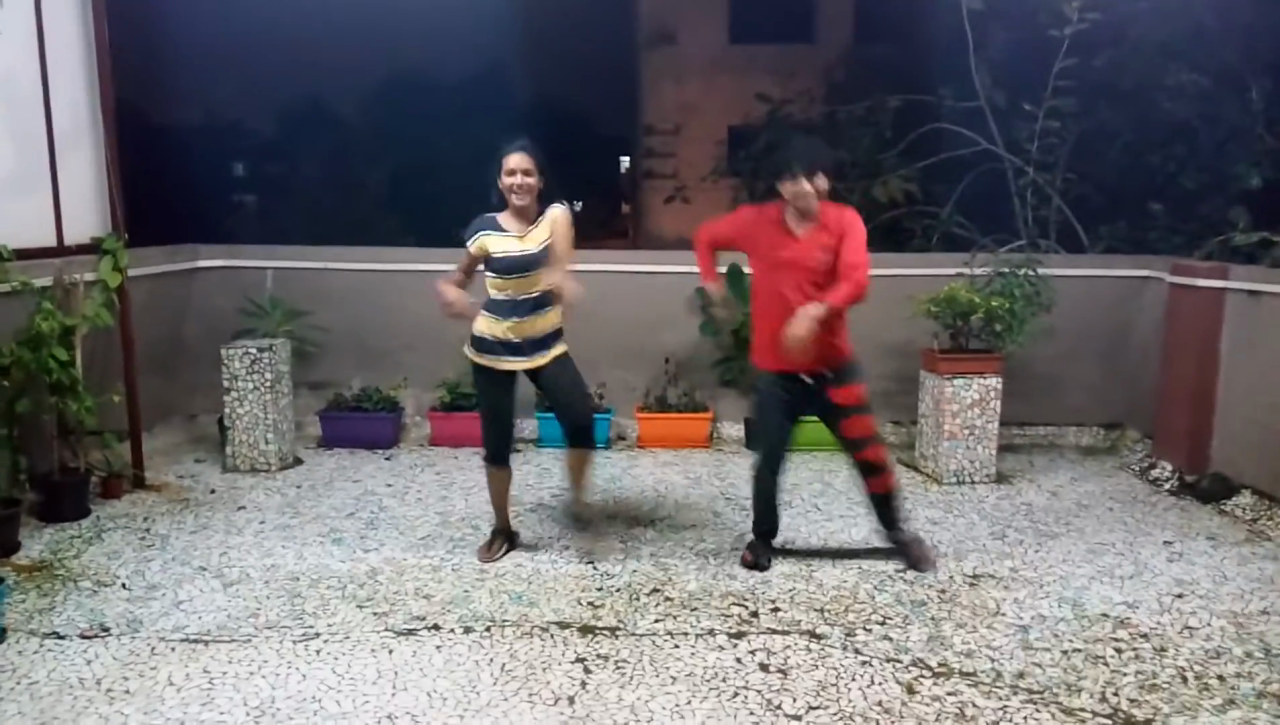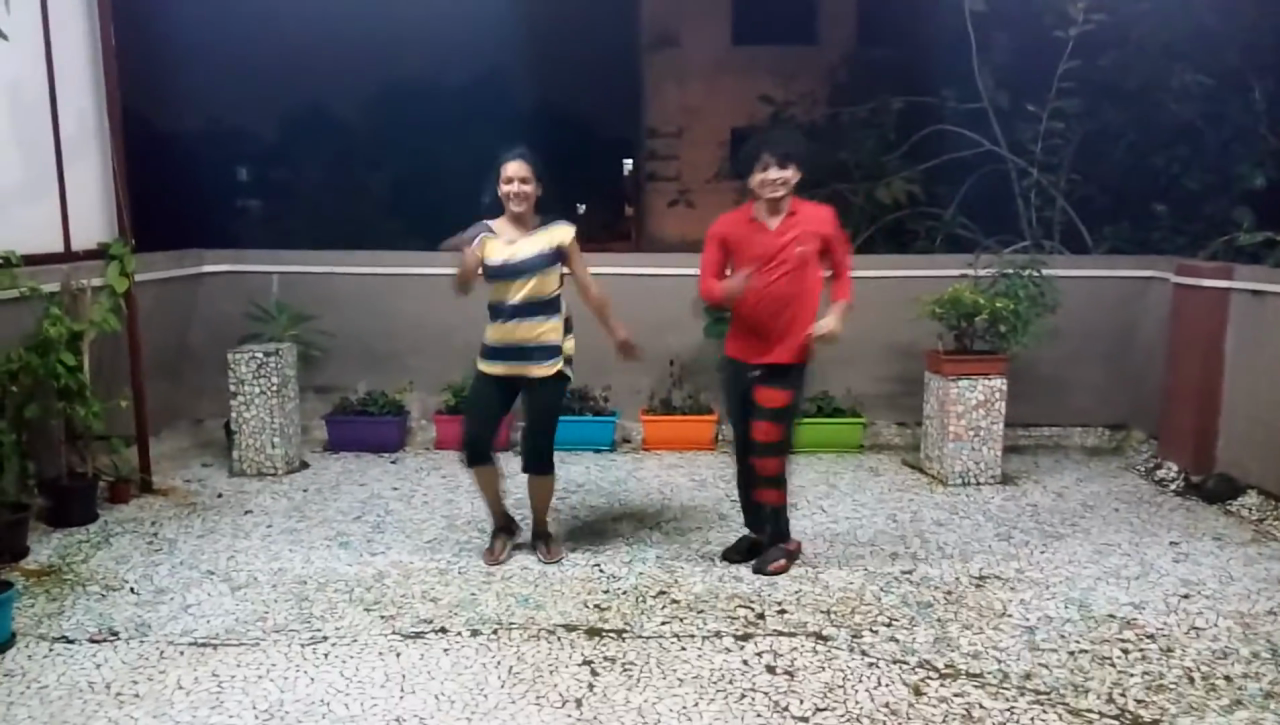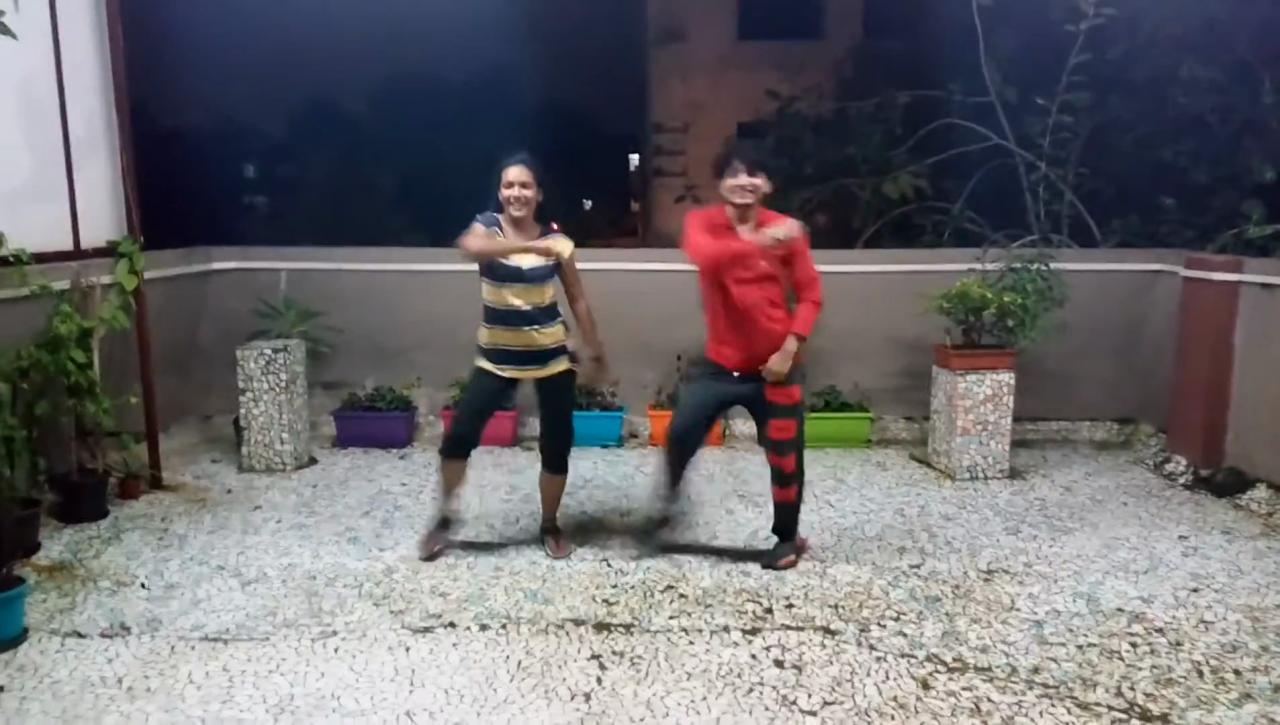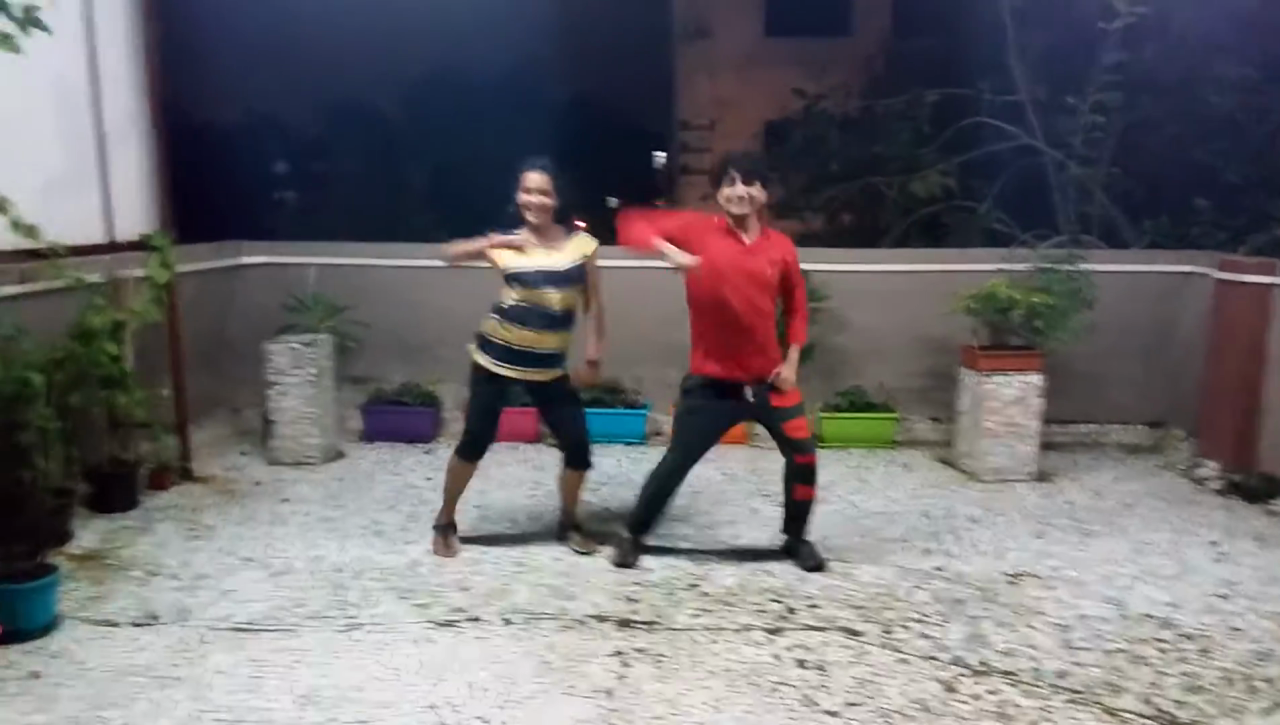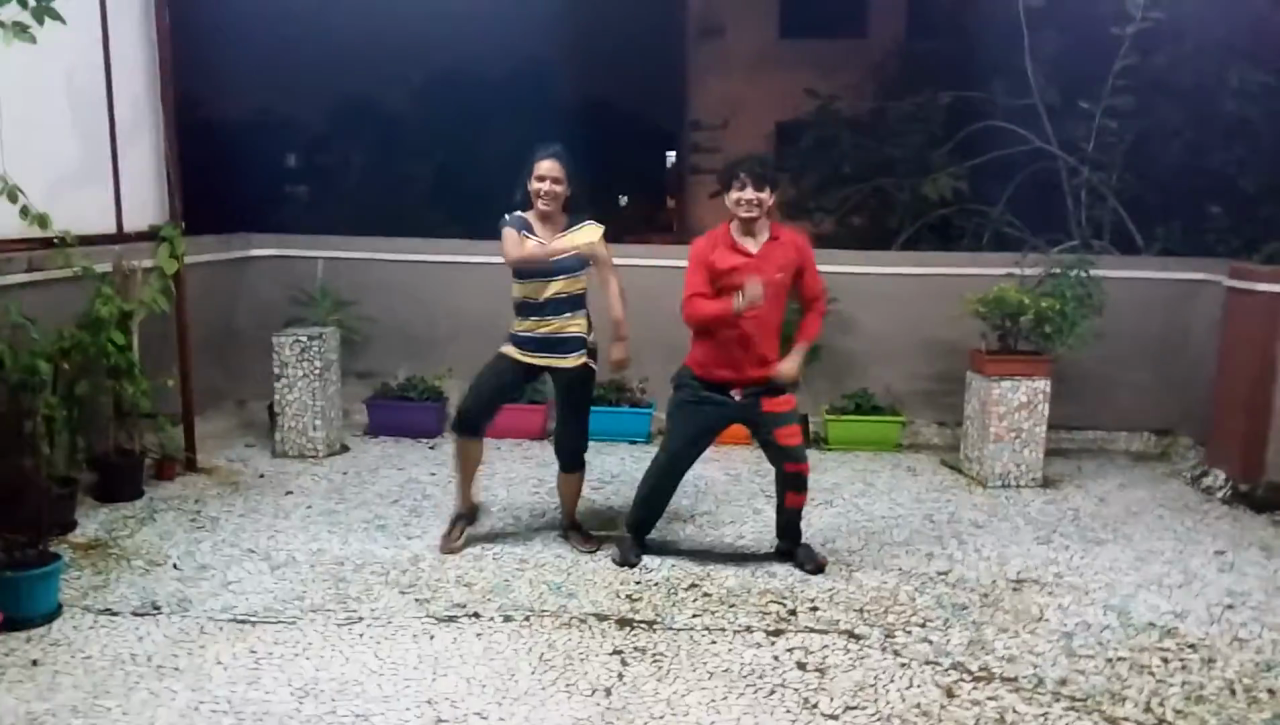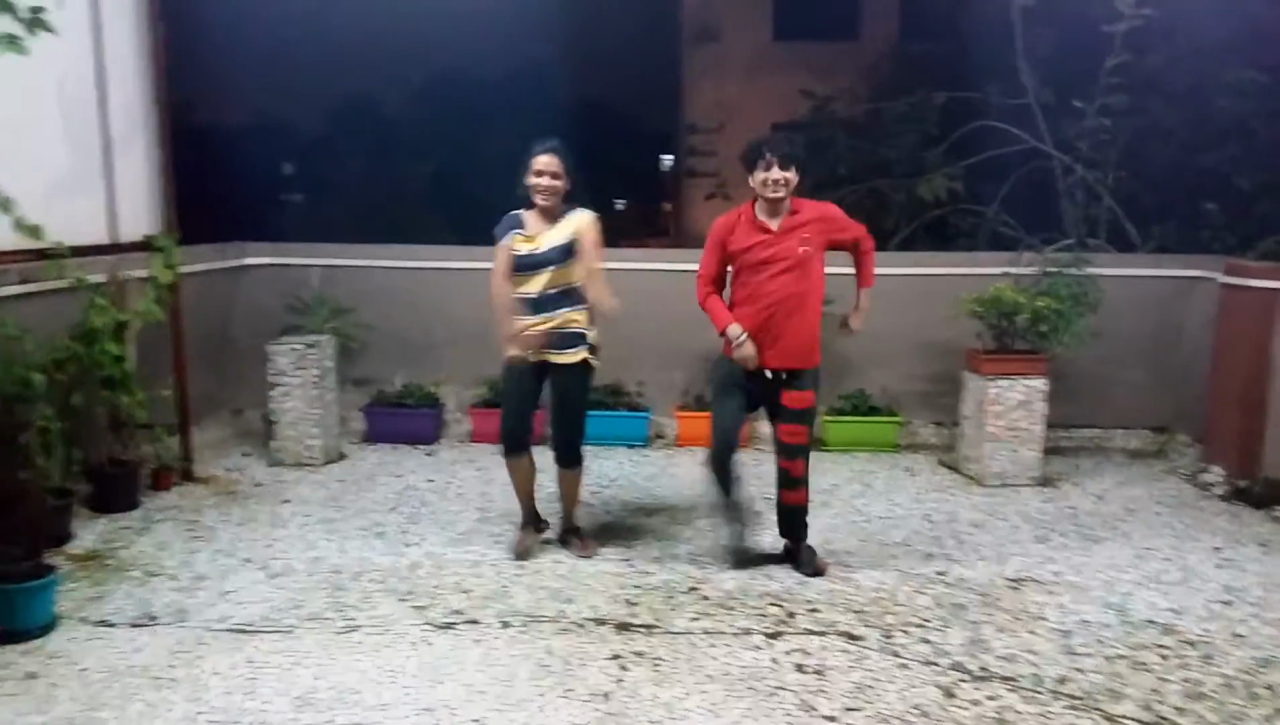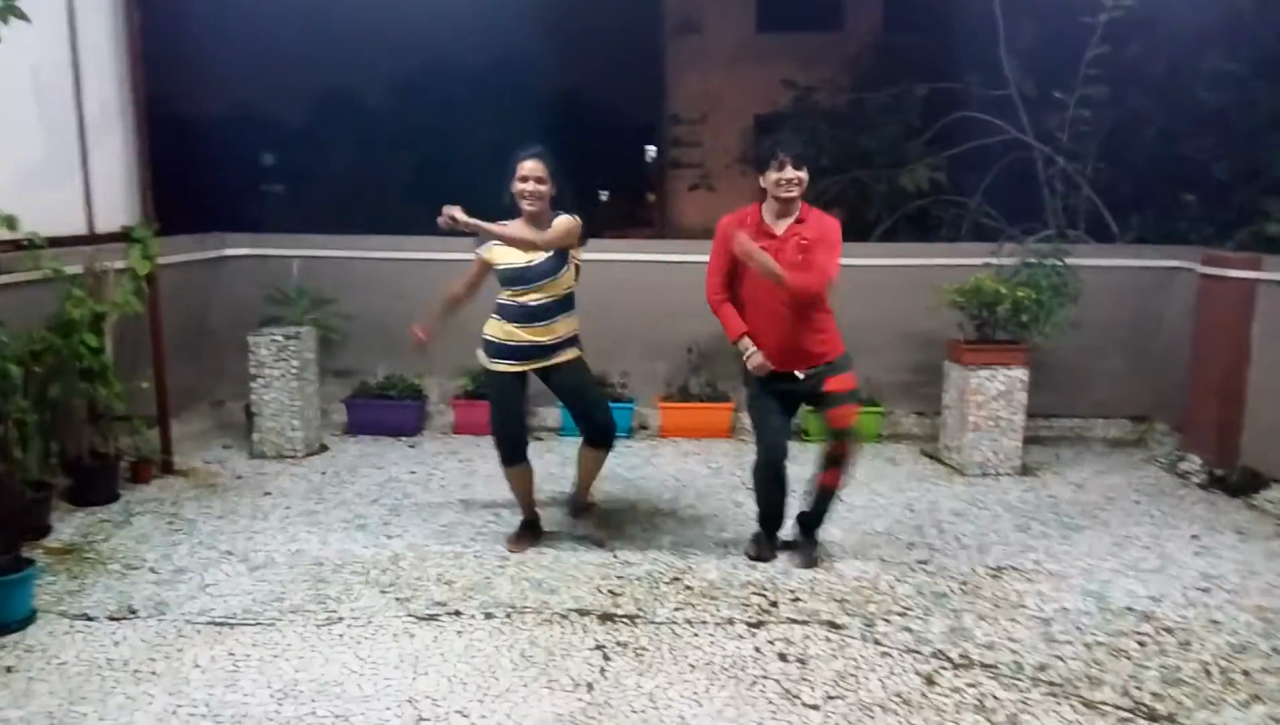
dt=0.2s
person 1, frame 1
left shoulder: (846, 221)
right shoulder: (754, 221)
left elbow: (856, 281)
right elbow: (705, 236)
left wrist: (814, 314)
right wrist: (711, 281)
left hip: (831, 365)
right hip: (776, 370)
left knee: (869, 451)
right knee: (769, 459)
left ankle: (898, 531)
right ankle: (762, 538)
person 1, frame 2
left shoulder: (820, 219)
right shoulder: (730, 226)
left elbow: (841, 270)
right elbow: (709, 288)
left wrist: (835, 313)
right wrist: (730, 289)
left hip: (787, 359)
right hip: (740, 359)
left knee: (767, 452)
right knee: (745, 451)
left ankle: (781, 541)
right ankle: (757, 532)
person 1, frame 3
left shoulder: (786, 231)
right shoulder: (702, 221)
left elbow: (810, 295)
right elbow: (705, 256)
left wrist: (791, 347)
right wrist: (759, 243)
left hip: (773, 366)
right hip: (720, 363)
left knee: (784, 456)
right knee: (681, 431)
left ankle: (788, 537)
right ankle: (670, 502)
person 1, frame 4
left shoulder: (781, 248)
right shoulder: (696, 229)
left elbow: (796, 307)
right elbow: (630, 225)
left wrist: (791, 361)
right wrist: (667, 250)
left hip: (769, 378)
right hip: (712, 382)
left knee: (803, 455)
right knee: (676, 461)
left ankle: (796, 537)
right ankle: (632, 534)
person 1, frame 5
left shoulder: (794, 245)
right shoulder: (707, 247)
left elbow: (814, 303)
right elbow: (692, 311)
left wrist: (797, 355)
right wrist: (737, 304)
left hip: (765, 382)
right hip: (705, 383)
left knee: (795, 464)
right knee: (669, 462)
left ankle: (791, 542)
right ankle: (634, 534)
person 1, frame 6
left shoulder: (822, 217)
right shoulder: (728, 226)
left elbow: (864, 243)
right elbow: (707, 288)
left wrist: (861, 303)
right wrist: (733, 332)
left hip: (797, 367)
right hip: (742, 363)
left knee: (794, 459)
right knee: (722, 448)
left ankle: (796, 542)
right ankle: (735, 516)
person 1, frame 7
left shoulder: (823, 226)
right shoulder: (733, 226)
left elbow: (816, 287)
right elbow: (718, 293)
left wrist: (769, 266)
right wrist: (745, 344)
left hip: (822, 361)
right hip: (765, 366)
left knee: (842, 441)
right knee: (771, 456)
left ankle: (808, 530)
right ankle: (767, 530)
person 2, frame 1
left shoulder: (557, 214)
right shoulder: (484, 229)
left elbow: (562, 253)
right elbow: (457, 279)
left wrist: (563, 279)
right wrist: (449, 292)
left hip: (545, 345)
right hip: (492, 348)
left knee: (581, 418)
right knee: (498, 443)
left ankle: (577, 501)
right ankle: (502, 529)
person 2, frame 2
left shoulder: (558, 232)
right shoulder: (485, 235)
left elbow: (586, 284)
right elbow: (464, 285)
left wrist: (616, 332)
right wrist: (466, 258)
left hip: (549, 355)
right hip: (499, 356)
left knee: (538, 450)
right knee: (475, 443)
left ankle: (540, 530)
right ankle: (502, 523)
person 2, frame 3
left shoulder: (558, 243)
right shoulder: (486, 226)
left elbow: (578, 300)
right elbow: (470, 248)
left wrist: (594, 350)
right wrist: (531, 246)
left hip: (550, 358)
right hip: (495, 358)
left knee: (557, 448)
right knee: (459, 438)
left ankle: (550, 525)
right ankle: (444, 517)
person 2, frame 4
left shoulder: (581, 243)
right shoulder: (505, 240)
left elbow: (593, 304)
right elbow: (452, 254)
left wrist: (591, 356)
right wrist: (498, 242)
left hip: (550, 363)
right hip: (498, 355)
left knee: (578, 445)
right knee: (474, 440)
left ankle: (569, 523)
right ankle: (445, 522)
person 2, frame 5
left shoulder: (588, 230)
right shoulder: (515, 224)
left elbow: (610, 282)
right elbow: (514, 257)
left wrist: (620, 336)
right wrist: (572, 246)
left hip: (572, 349)
right hip: (523, 346)
left knee: (572, 445)
right knee: (469, 415)
left ankle: (570, 523)
right ankle: (464, 509)
person 2, frame 6
left shoulder: (582, 219)
right shoulder: (511, 224)
left elbow: (591, 261)
right elbow: (499, 281)
left wrist: (598, 295)
right wrist: (510, 331)
left hip: (571, 343)
right hip: (524, 343)
left knee: (568, 439)
right knee: (514, 432)
left ankle: (569, 526)
right ankle: (530, 517)
person 2, frame 7
left shoulder: (566, 225)
right shoulder: (496, 235)
left elbow: (539, 241)
right elbow: (466, 287)
left wrist: (473, 225)
right wrist: (430, 323)
left hip: (559, 349)
right hip: (505, 351)
left knee: (601, 426)
right knee: (509, 441)
left ankle: (580, 497)
right ankle: (529, 521)
